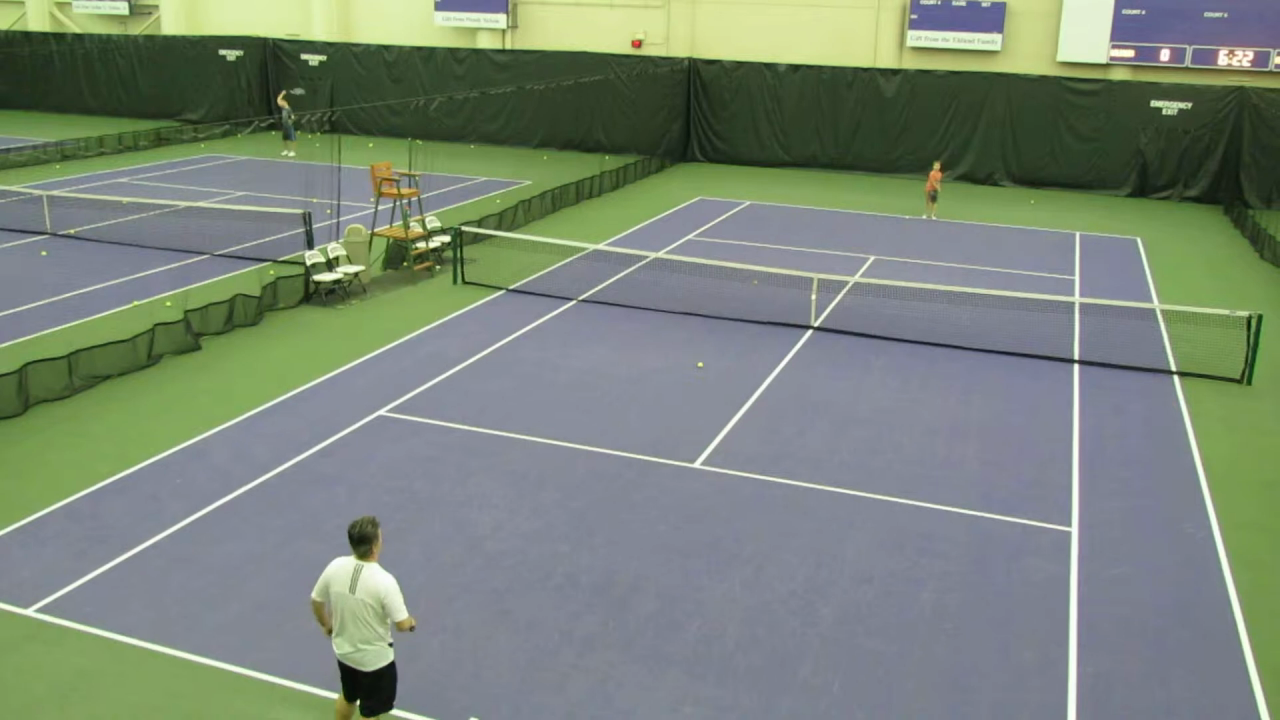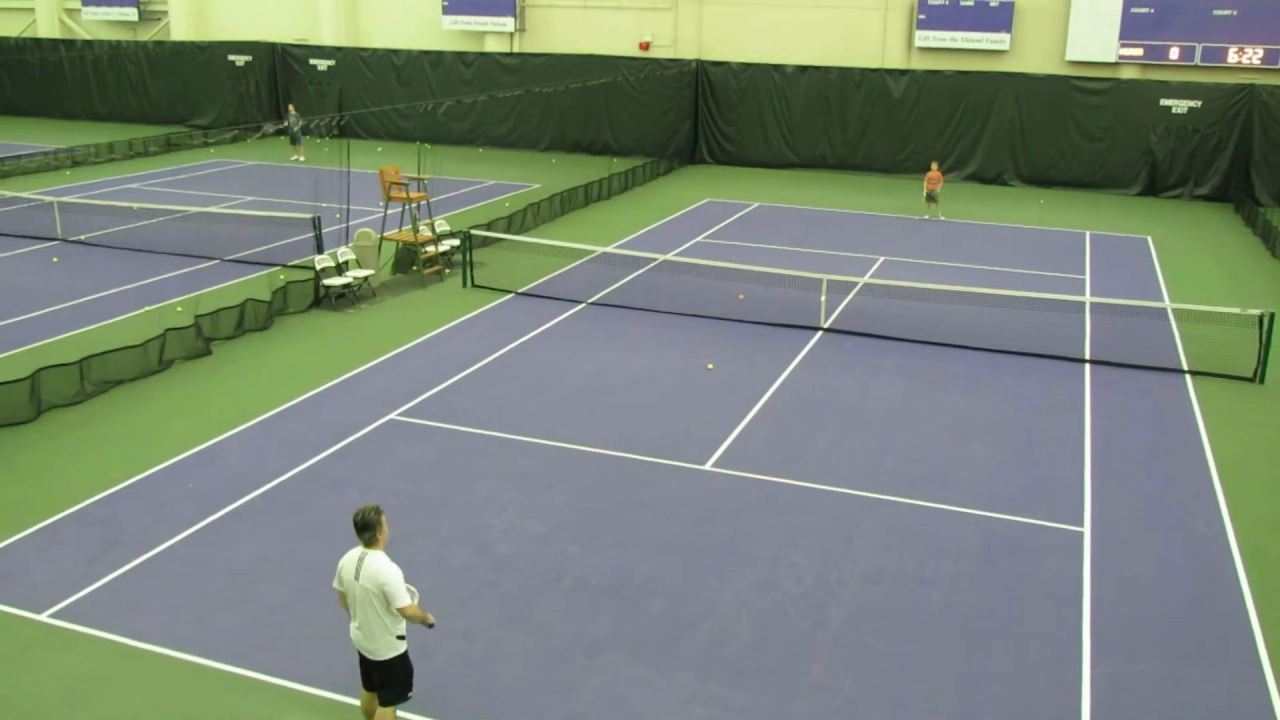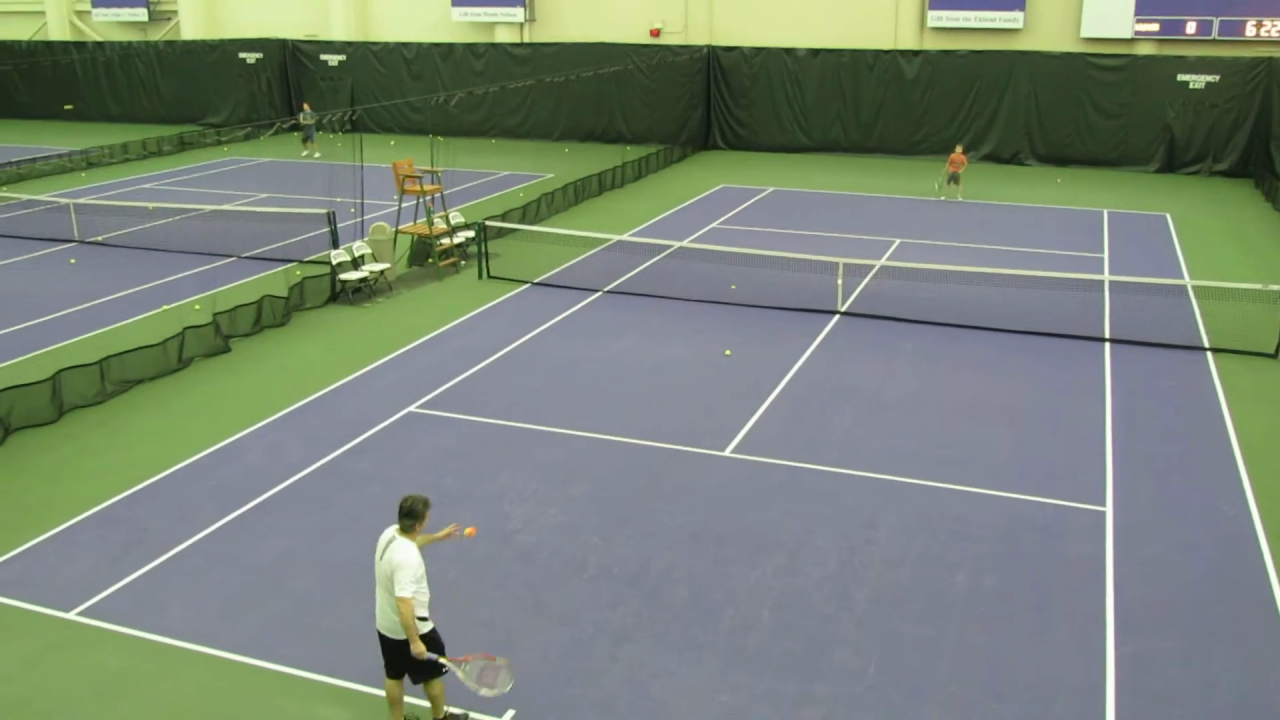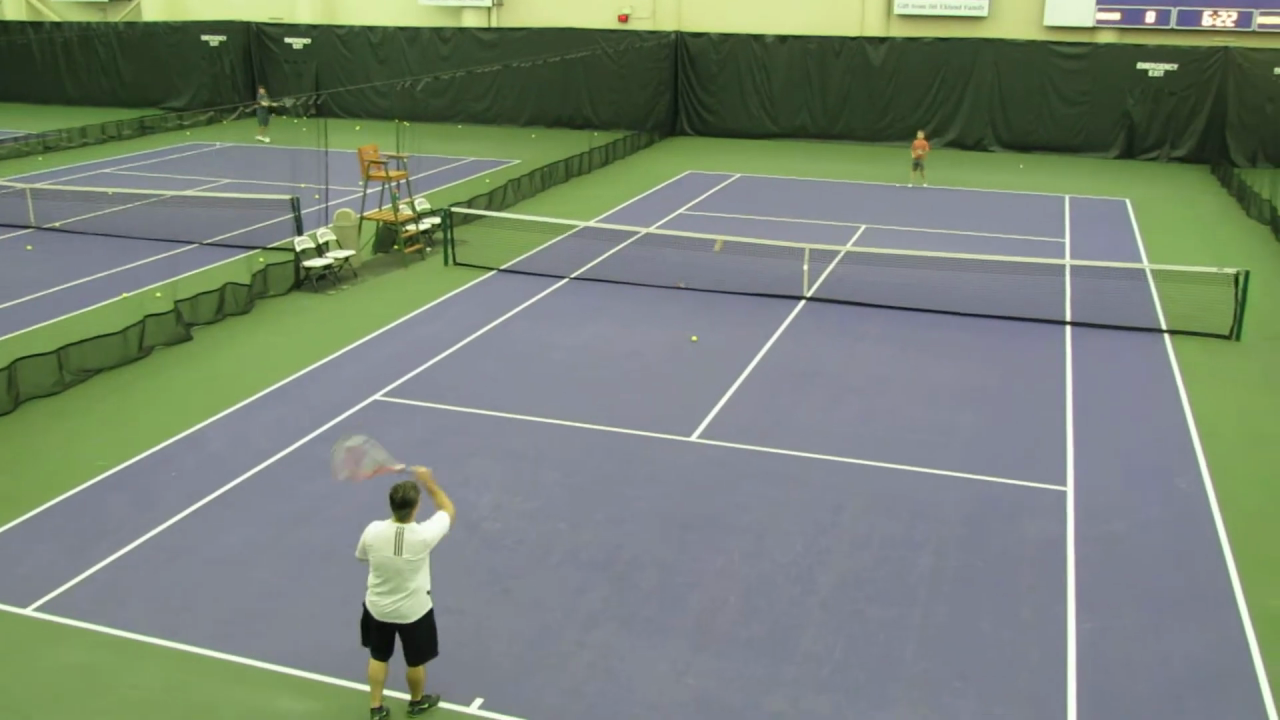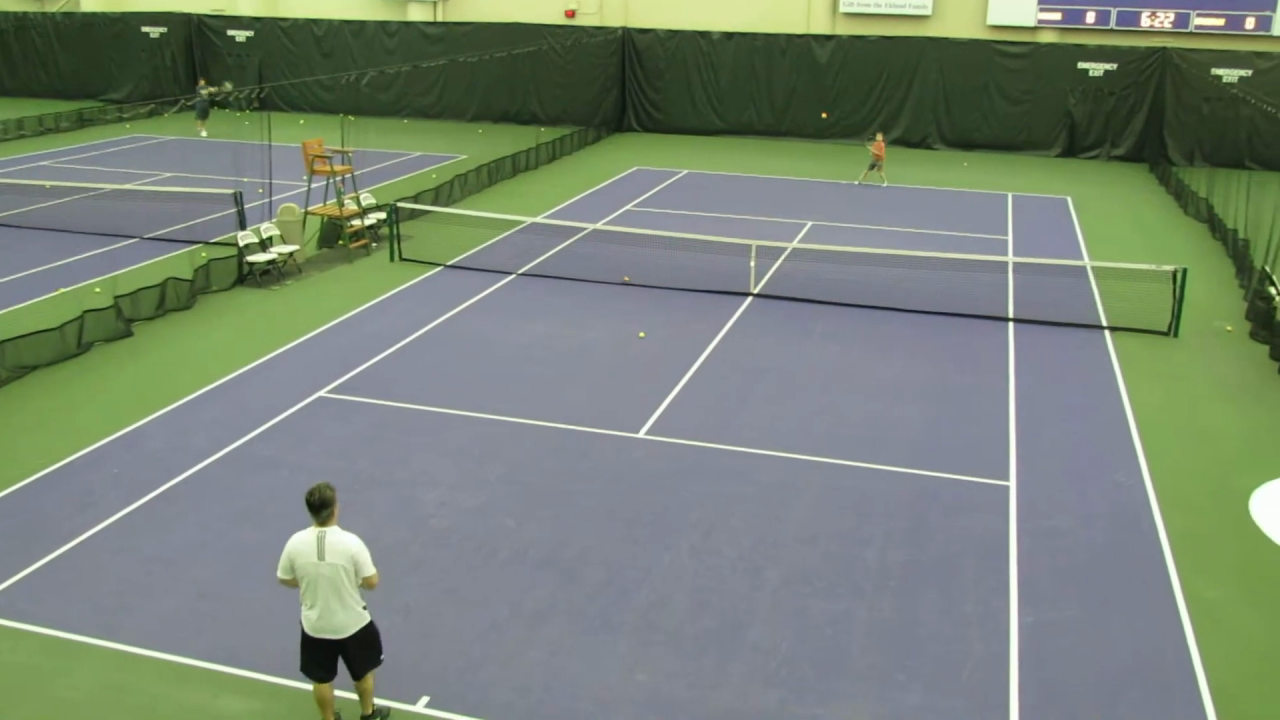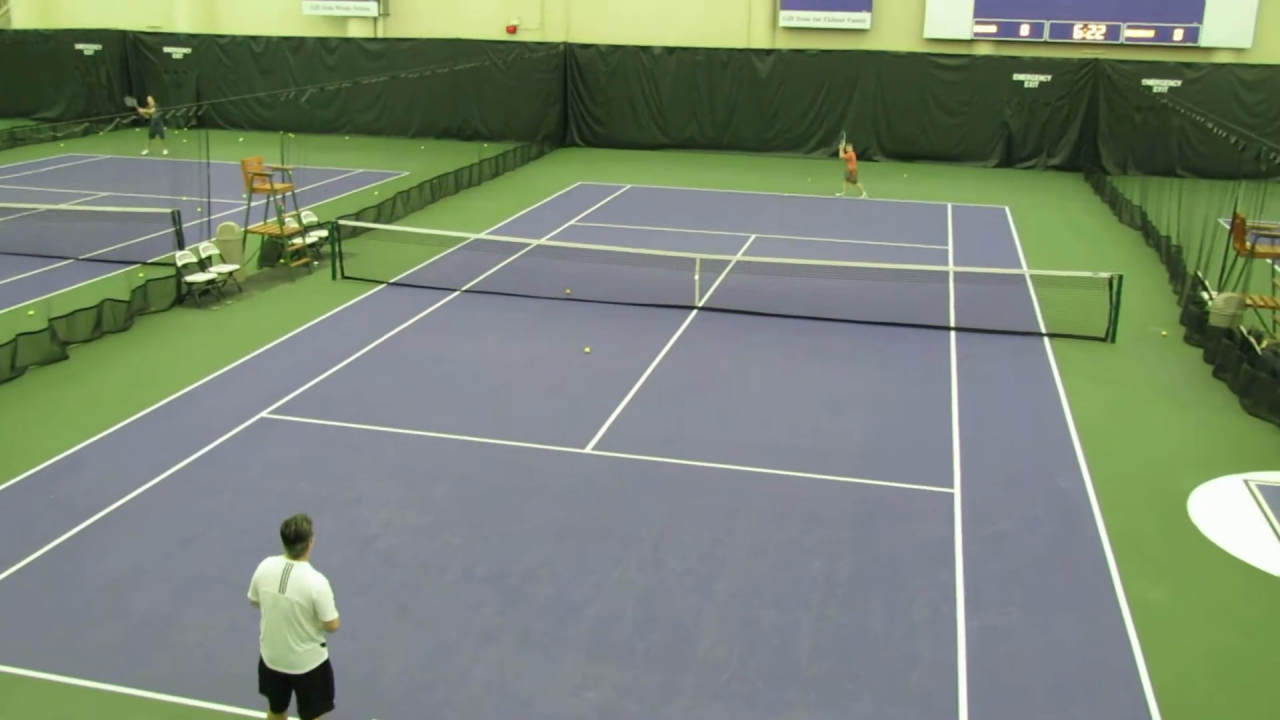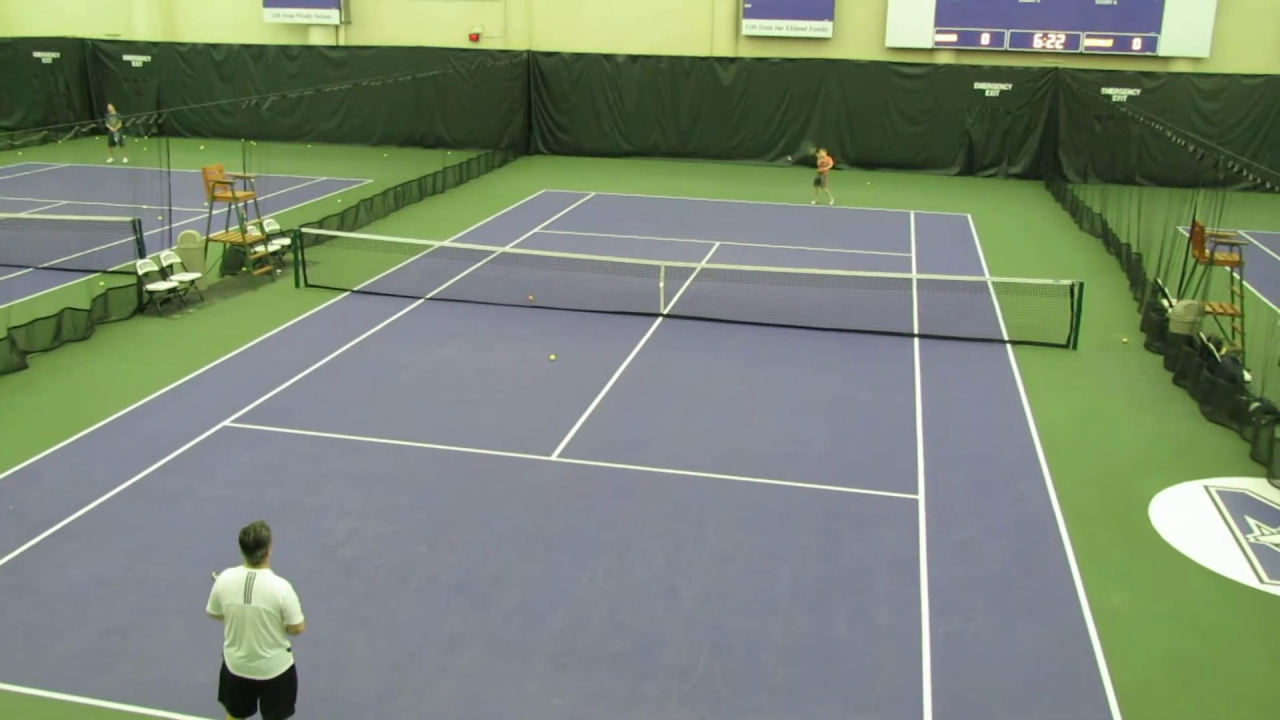
dt=0.7s
person 1, frame 1
left shoulder: (335, 567)
right shoulder: (384, 582)
left elbow: (316, 603)
right elbow: (403, 625)
left wrist: (326, 625)
right wrist: (411, 622)
left hip: (344, 651)
right hip: (375, 658)
left knee: (348, 697)
person 1, frame 2
left shoulder: (347, 559)
right shoulder: (387, 570)
left elbow: (343, 599)
right elbow: (408, 612)
right wrist: (426, 618)
left hip: (362, 640)
right hip: (388, 649)
left knee: (369, 690)
right knee: (387, 703)
person 1, frame 3
left shoulder: (390, 533)
right shoulder: (408, 559)
right elbow: (404, 603)
left wrist: (437, 537)
right wrist: (415, 641)
left hip: (385, 625)
right hip: (409, 627)
left knee: (394, 676)
right knee: (434, 674)
person 1, frame 4
left shoulder: (373, 531)
right shoulder: (424, 535)
left elbow: (362, 557)
right elbow: (448, 510)
right wrist: (428, 482)
left hip: (377, 609)
right hip: (413, 611)
left knee: (378, 657)
right knee: (416, 661)
person 1, frame 5
left shoulder: (295, 542)
right shoulder: (351, 542)
left elbow: (285, 579)
right elbow: (372, 581)
left hip: (314, 626)
right hip: (352, 624)
left knee: (321, 679)
right knee: (363, 672)
person 1, frame 6
left shoulder: (265, 567)
right shoulder: (315, 581)
left elbow: (254, 601)
right elbow: (332, 625)
left hip: (271, 656)
right hip: (307, 662)
person 1, frame 7
left shoulder: (225, 579)
right shoulder: (280, 588)
left elbow: (214, 614)
right elbow: (297, 628)
left hip: (236, 664)
right hip: (274, 668)
